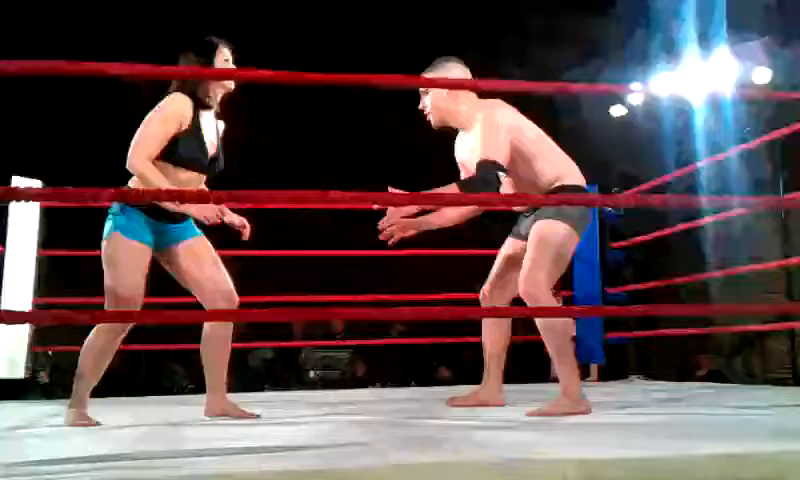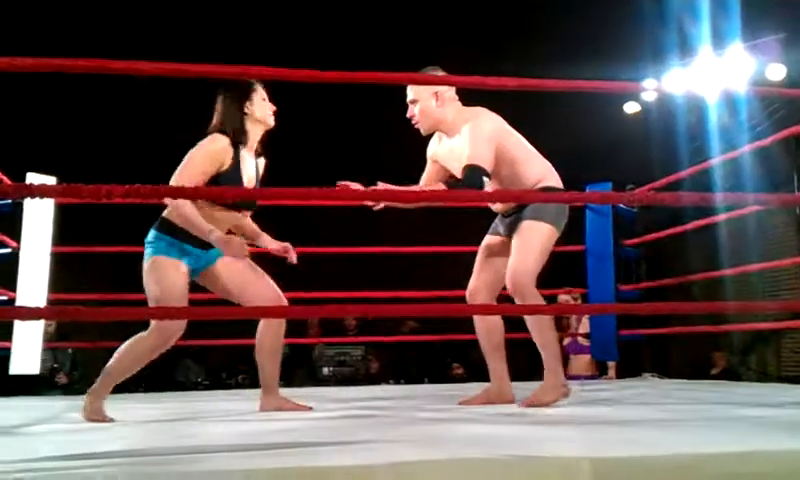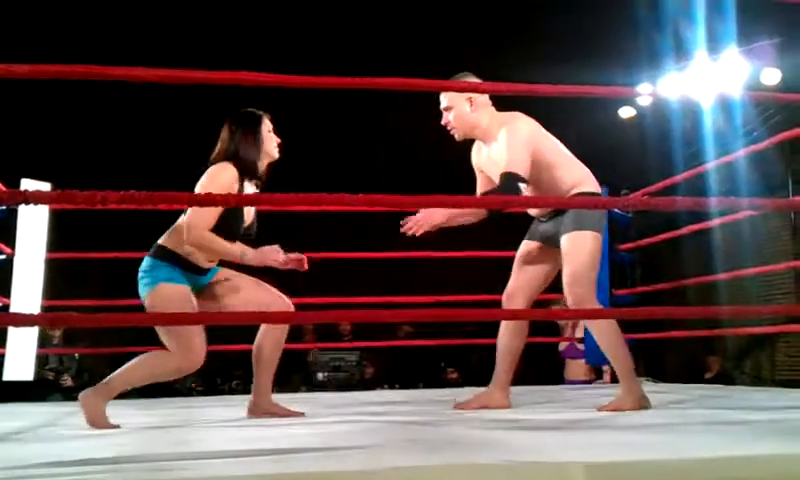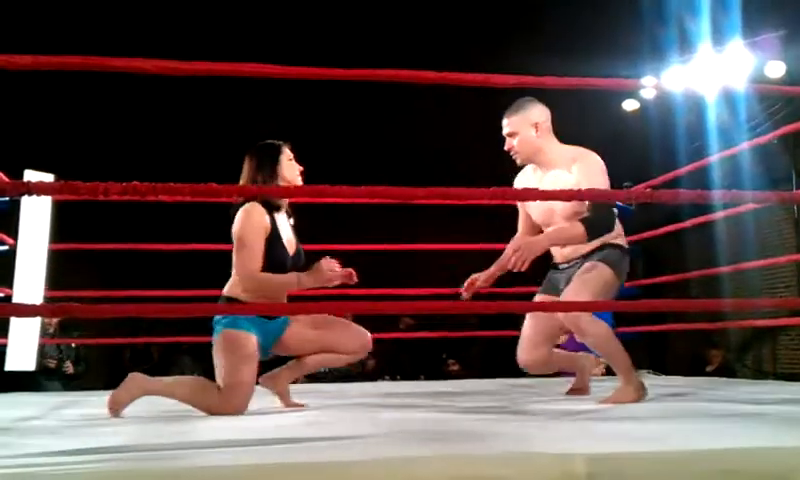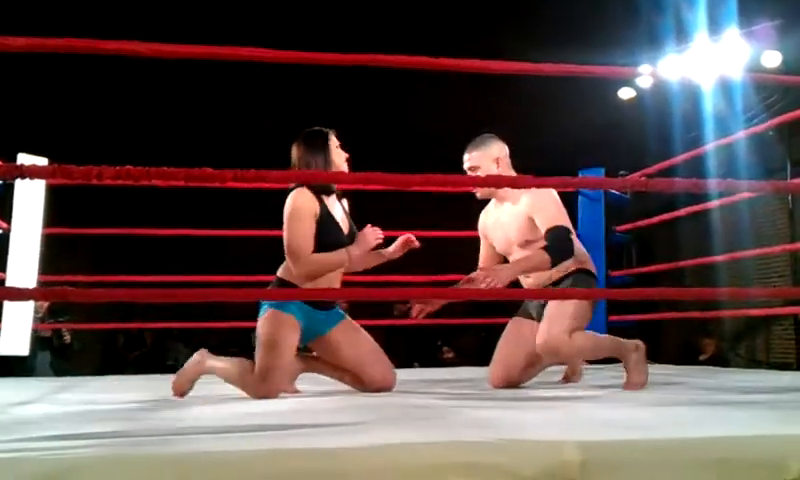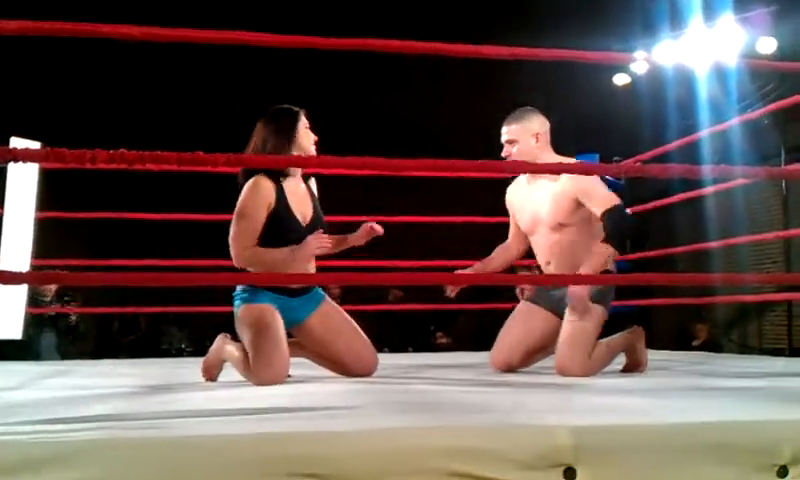
dt=0.5s
person 1, frame 1
left shoulder: (217, 123)
right shoulder: (178, 104)
right elbow: (136, 161)
left wrist: (225, 214)
right wrist: (185, 202)
left hip: (178, 226)
right hip: (135, 216)
left knee: (225, 299)
right knee: (122, 315)
left ankle: (217, 400)
right ankle: (76, 404)
person 1, frame 2
left shoulder: (259, 158)
right shoulder: (220, 146)
right elbow: (174, 194)
left wrist: (267, 242)
right wrist: (213, 232)
left hip: (209, 250)
right hip: (171, 242)
left knee: (274, 303)
right knee: (168, 328)
left ankle: (271, 396)
right ankle: (96, 395)
person 1, frame 3
left shoulder: (251, 187)
right shoulder: (224, 173)
right elbow: (193, 234)
left wrist: (276, 259)
right wrist: (250, 255)
left hip: (201, 274)
right hip: (166, 269)
left knee: (281, 308)
right knee: (191, 355)
left ankle: (261, 402)
right ankle: (98, 394)
person 1, frame 4
left shoulder: (285, 218)
right shoulder: (254, 213)
right elbow: (249, 280)
left wrist: (327, 278)
right wrist: (308, 278)
left hip: (277, 321)
right hip: (240, 319)
left knee: (361, 341)
right knee: (230, 404)
left ankle: (280, 377)
right ankle: (145, 384)
person 1, frame 5
left shoulder: (338, 201)
right shoulder: (303, 198)
right elbow: (304, 266)
left wrist: (388, 253)
right wrist: (354, 249)
left hip: (327, 311)
right hip: (289, 304)
left knee: (383, 381)
right knee: (266, 387)
left ankle: (298, 363)
right ankle: (206, 361)
person 1, frame 6
left shoulder: (308, 183)
right shoulder: (262, 186)
right elbow: (240, 256)
left wrist: (353, 239)
right wrist: (296, 253)
left hip: (307, 295)
right hip: (261, 295)
left knee: (366, 364)
right knee: (270, 374)
left ankle: (288, 347)
right ankle: (226, 348)
person 2, frame 1
left shoulder: (492, 116)
right shoulder: (463, 143)
left elbow: (487, 182)
right elbow: (473, 201)
left wrist: (417, 201)
right wrist: (419, 223)
left hip: (563, 199)
right hip: (532, 212)
left knee: (532, 288)
right knee: (492, 295)
left ankle: (573, 395)
right ankle: (491, 389)
person 2, frame 2
left shoulder: (480, 123)
right shoulder: (439, 146)
left elbow: (472, 185)
right elbow: (425, 193)
left wrist: (402, 193)
right wrist: (374, 194)
left hip: (542, 199)
right hip: (508, 213)
left knee: (519, 281)
right knee: (478, 294)
left ankle: (554, 379)
right ankle: (500, 386)
person 2, frame 3
left shoulder: (515, 129)
right shoulder: (480, 152)
left elbow: (510, 192)
right elbow: (483, 207)
left wrist: (444, 212)
right wrist: (438, 218)
left hip: (580, 204)
right hip: (546, 219)
left knee: (578, 296)
right knee: (513, 299)
left ankle: (632, 390)
right ankle: (498, 391)
person 2, frame 4
left shoulder: (584, 162)
right shoulder: (522, 181)
left elbow: (603, 221)
right elbow: (525, 237)
left wrist: (544, 240)
right wrist: (490, 273)
left hip: (604, 257)
right hip: (561, 268)
left knee: (570, 311)
right knee: (528, 359)
left ankle: (631, 381)
right ankle: (580, 363)
person 2, frame 5
left shoulder: (536, 195)
right shoulder: (487, 218)
left elbow: (563, 248)
right elbow: (485, 275)
left wrist: (513, 269)
right wrist: (443, 298)
left hip: (573, 283)
right hip: (535, 297)
left knee: (550, 341)
right knee: (500, 379)
left ankle: (628, 349)
right ankle: (565, 353)
person 2, frame 6
left shoulder: (574, 178)
right shoulder: (515, 192)
left elbow: (620, 225)
right elbow: (515, 245)
left wrist: (586, 276)
right wrist: (474, 271)
left hip: (588, 286)
right hip: (549, 287)
left knee: (569, 367)
right knee: (501, 361)
left ankle: (629, 339)
right ankle: (564, 340)
